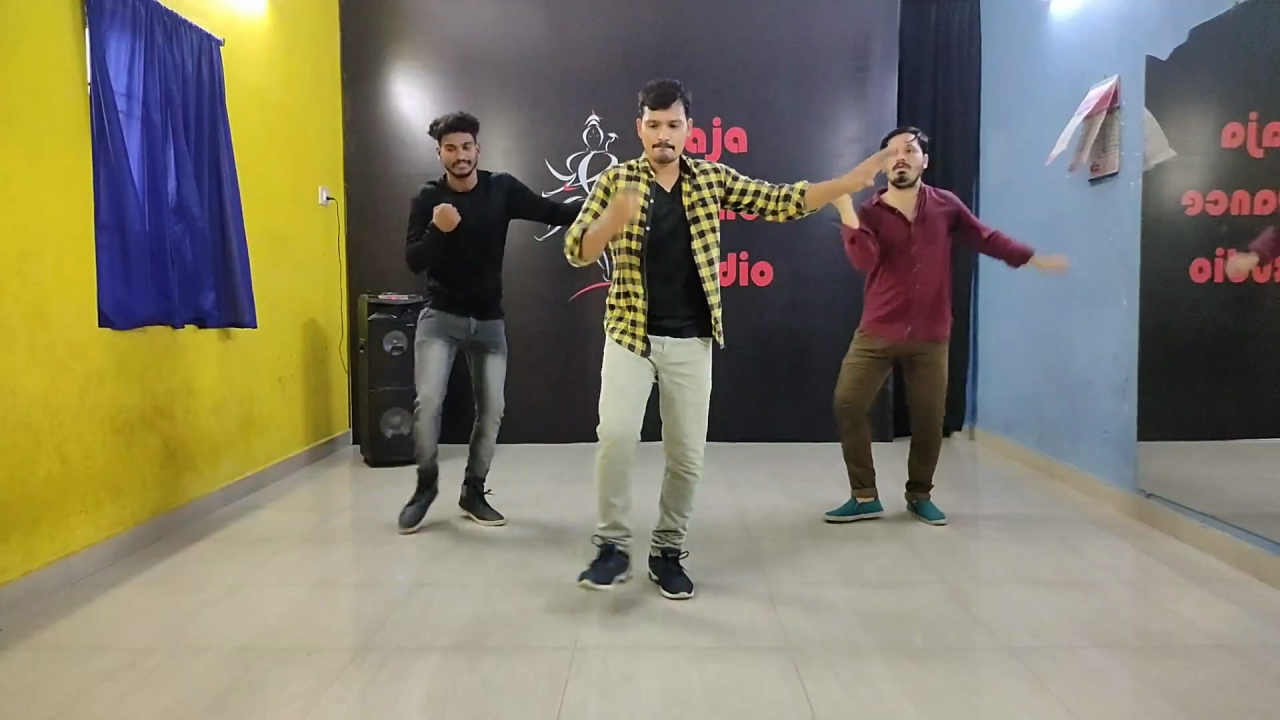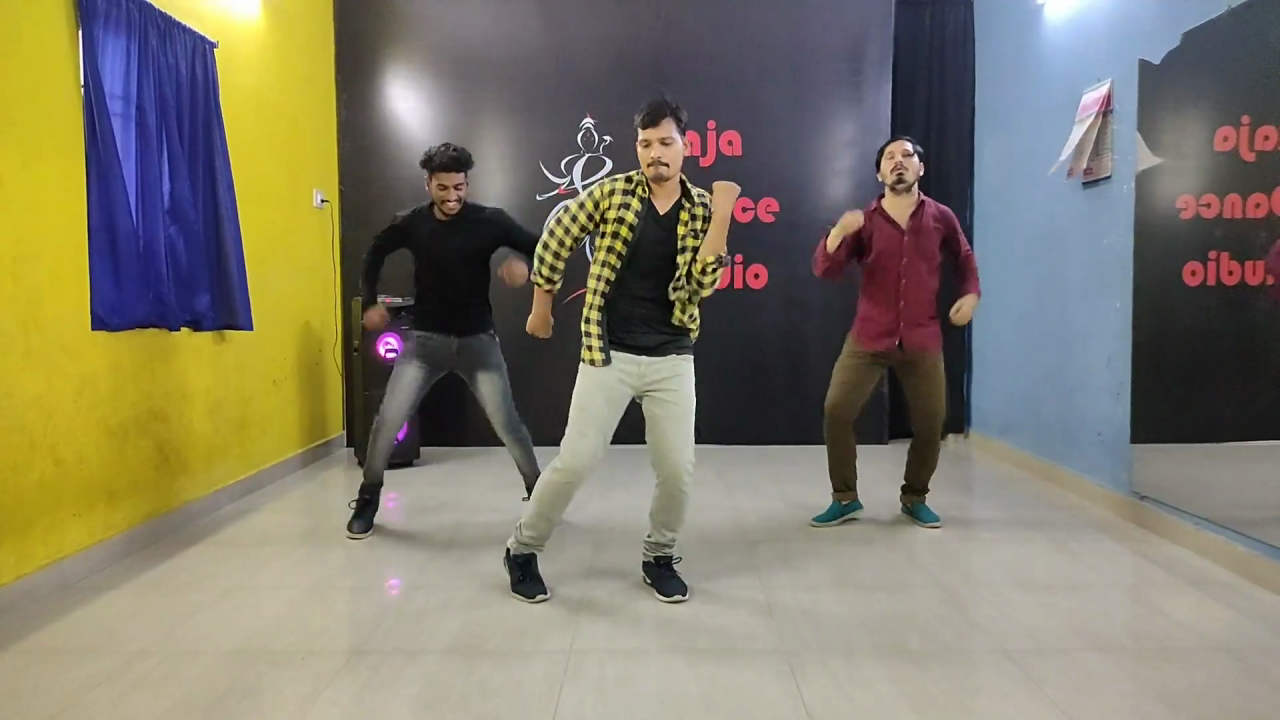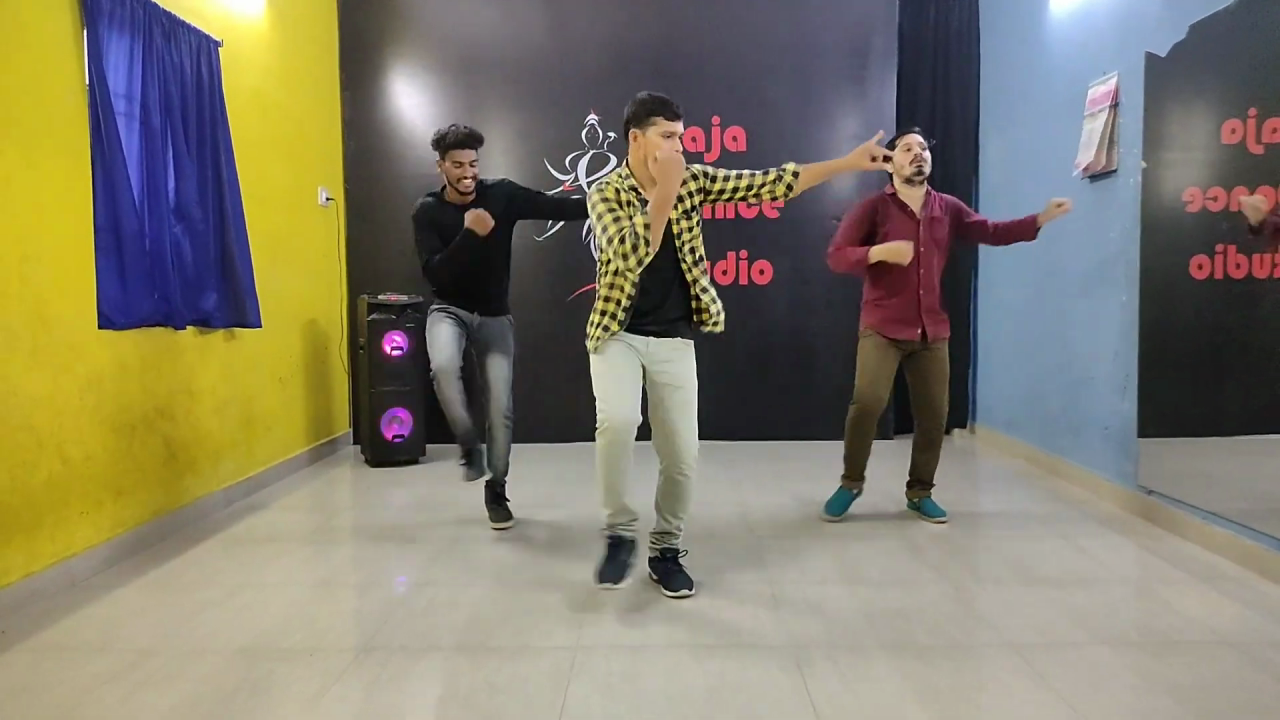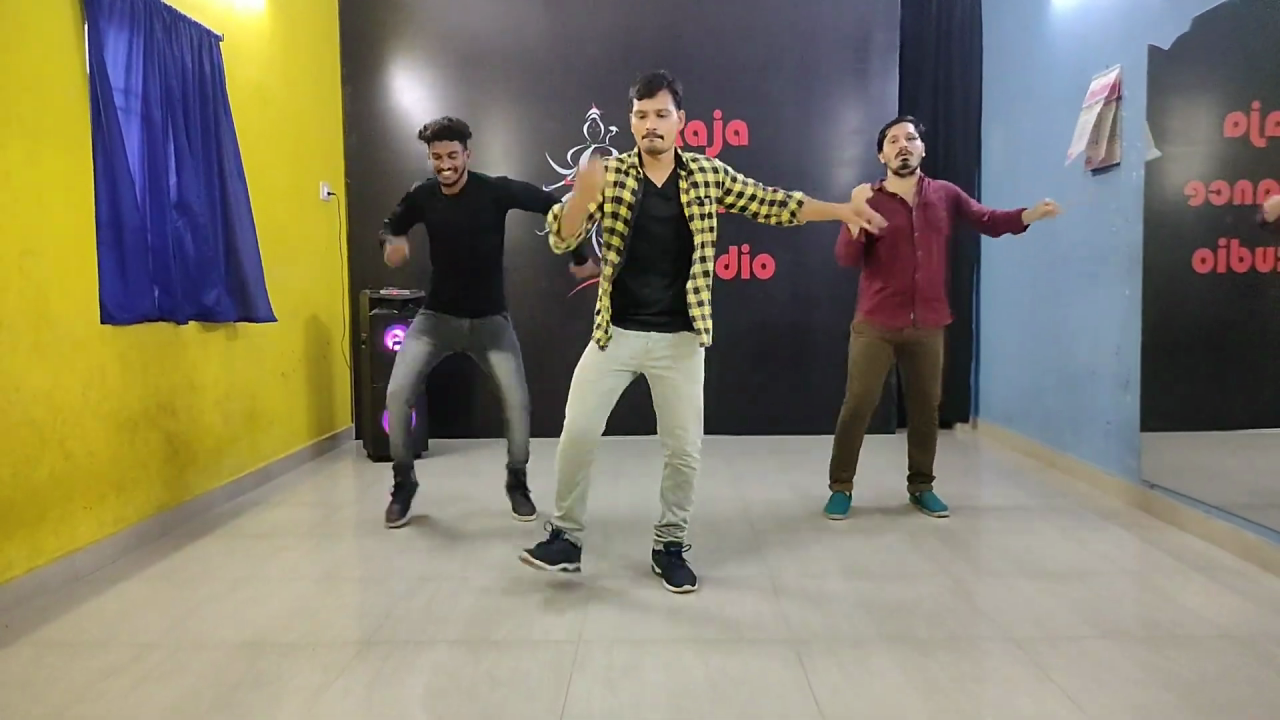
dt=0.7s
person 1, frame 1
left shoulder: (710, 178)
right shoulder: (615, 181)
left elbow: (780, 201)
right elbow: (578, 252)
left wrist: (850, 182)
right wrist: (614, 218)
left hip: (691, 340)
right hip: (631, 335)
left knee: (687, 456)
right knee: (618, 433)
left ankle: (667, 551)
right ankle: (613, 545)
person 1, frame 2
left shoulder: (702, 207)
right shoulder: (608, 192)
left elbow: (705, 281)
right elbow: (556, 238)
left wrist: (722, 215)
right wrist: (540, 304)
left hip: (671, 359)
right hip: (606, 356)
left knee: (677, 470)
right knee: (575, 463)
left ankle: (659, 558)
right ankle: (523, 552)
person 1, frame 3
left shoulder: (696, 181)
right shoulder: (608, 192)
left elbow: (770, 184)
right elbow: (628, 260)
left wrist: (849, 163)
right wrist: (662, 198)
left hip: (676, 342)
right hip: (621, 337)
left knee: (682, 457)
right knee: (617, 423)
left ankle: (666, 550)
right ankle: (620, 533)
person 1, frame 4
left shoulder: (716, 179)
right shoulder: (611, 175)
left elbow: (770, 206)
right elbow: (562, 238)
left wrist: (842, 210)
right wrist: (581, 197)
left hip: (682, 338)
right hip: (618, 332)
left knee: (684, 450)
right knee: (578, 432)
left ankle: (669, 546)
right ankle: (565, 534)
person 2, frame 1
left shoulder: (502, 188)
right shoulder: (427, 197)
left elbow: (554, 213)
right elbow: (414, 261)
right wrist: (438, 230)
left hip: (488, 318)
right hip: (441, 315)
left knee: (492, 409)
right knee: (429, 400)
left ankle: (473, 493)
right ankle: (425, 487)
person 2, frame 2
left shoulder: (490, 220)
right shoulder: (410, 222)
left elbow: (536, 246)
right elbow: (375, 257)
left wrist: (525, 265)
right wrist: (371, 303)
left hip: (476, 338)
right hip: (427, 337)
left knee: (505, 422)
right knee: (390, 421)
right ankle: (367, 503)
person 2, frame 3
left shoulder: (506, 195)
right shoulder: (428, 210)
left elbow: (559, 207)
right elbow: (434, 273)
right wrist: (468, 234)
left hip: (495, 317)
right hip: (450, 309)
left knee: (500, 410)
right knee: (444, 368)
left ankle: (496, 490)
right ankle: (470, 447)
person 2, frame 4
left shoulder: (500, 188)
right shoulder: (421, 196)
left elbow: (552, 205)
right elbow: (391, 228)
left wrist: (582, 255)
right wrist: (392, 244)
left hip: (490, 317)
right hip: (440, 315)
left knee: (516, 399)
right knee: (397, 393)
left ankle: (516, 482)
right ankle: (403, 486)
person 3, frame 1
left shoulder: (944, 204)
right shoulder: (869, 212)
left elbow: (986, 238)
right elbow: (866, 261)
left wrist: (1034, 260)
right wrist: (846, 211)
left hip: (929, 334)
right hip: (877, 331)
left knee: (929, 419)
right knee: (847, 405)
left ankle: (919, 495)
right ankle: (864, 496)
person 3, frame 2
left shoulder: (941, 217)
right shoulder: (865, 221)
left elbow: (964, 261)
right elbow: (827, 268)
left wrist: (971, 295)
right wrist: (839, 234)
left hip: (923, 340)
right hip: (869, 339)
left knee: (930, 422)
right knee: (837, 410)
left ankle: (915, 497)
right ankle: (844, 497)
person 3, frame 3
left shoulder: (947, 208)
right shoulder: (873, 208)
left elbow: (992, 232)
right elbow: (837, 255)
left wrist: (1041, 219)
right wrist: (878, 252)
left hip: (931, 330)
right hip: (882, 328)
left knee: (933, 415)
right knee: (867, 401)
left ankle: (919, 492)
right ankle: (851, 483)
person 3, frame 4
left shoulder: (945, 194)
right shoulder: (870, 202)
left elbow: (987, 220)
right elbow: (848, 259)
left wrist: (1030, 215)
left hip: (928, 322)
right hip: (876, 321)
left knee: (926, 407)
right knee: (858, 402)
left ankle: (921, 486)
right ankle: (840, 486)
